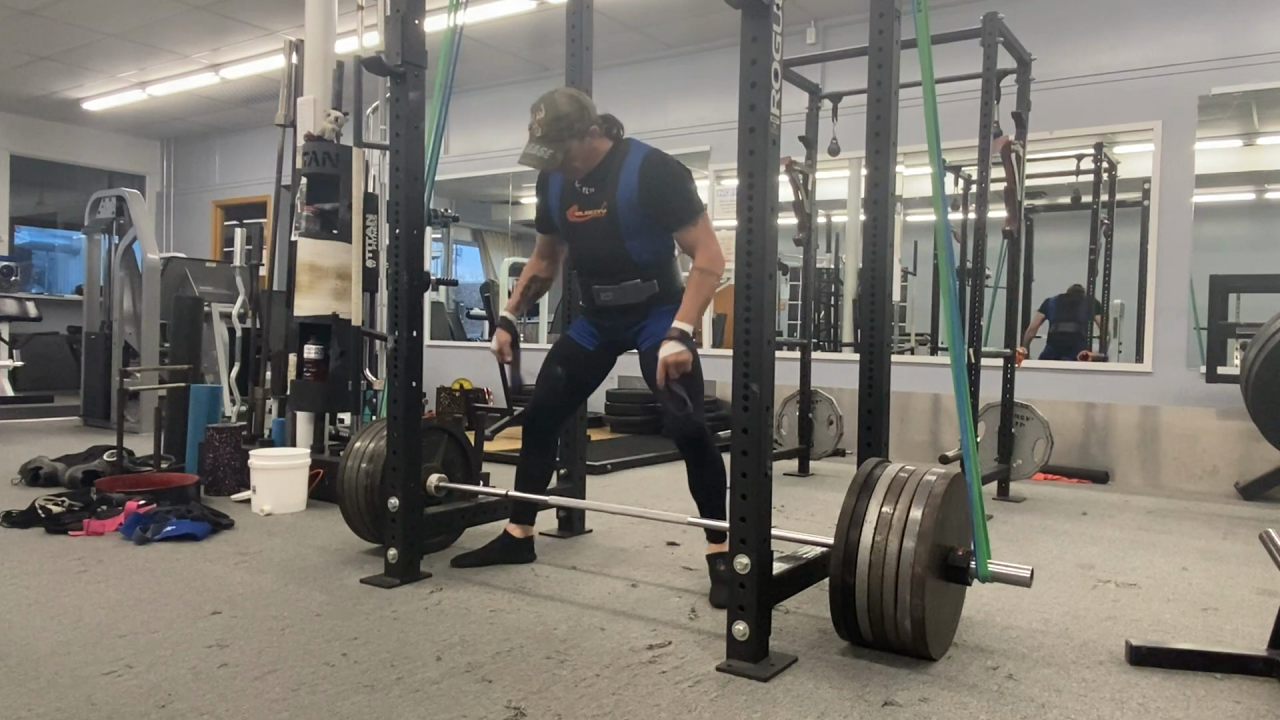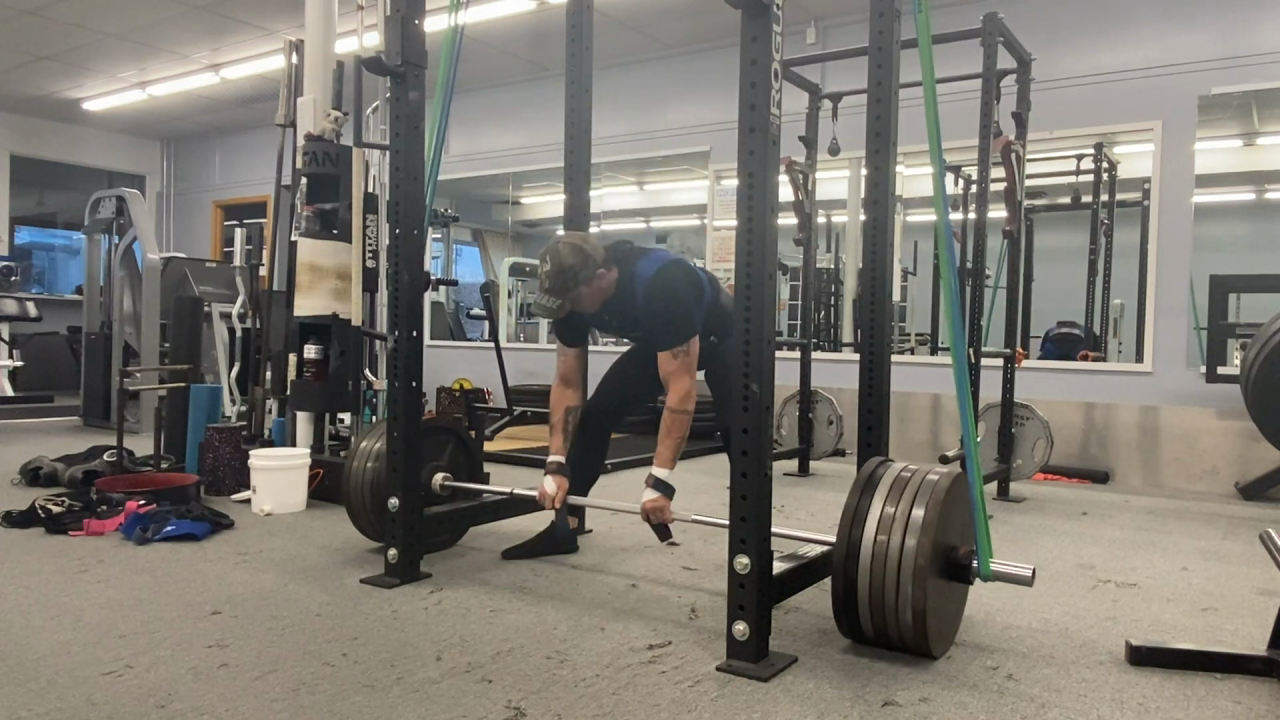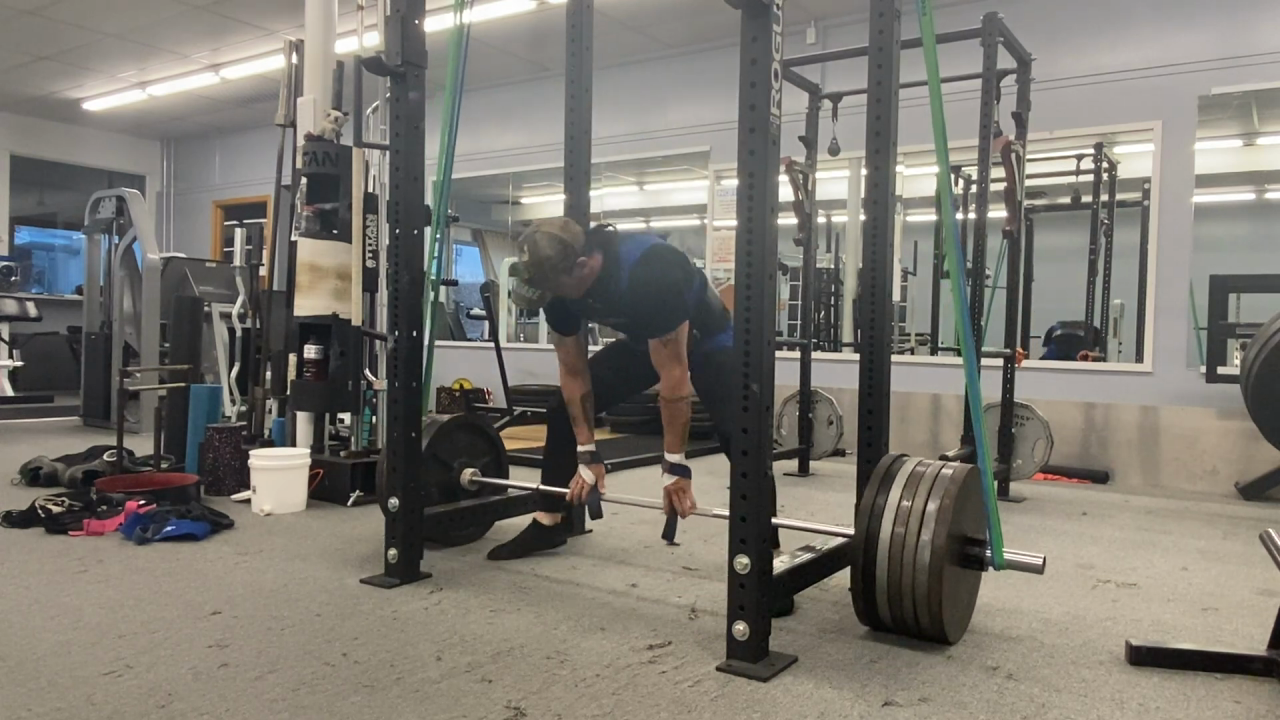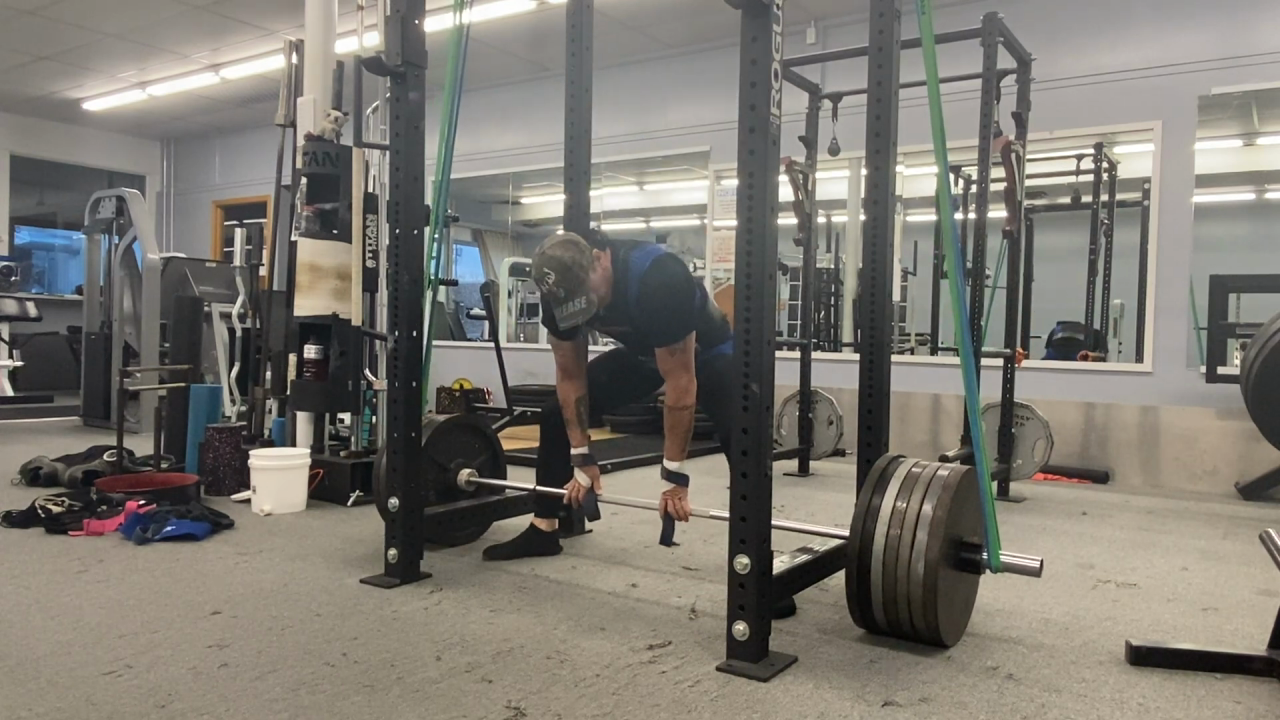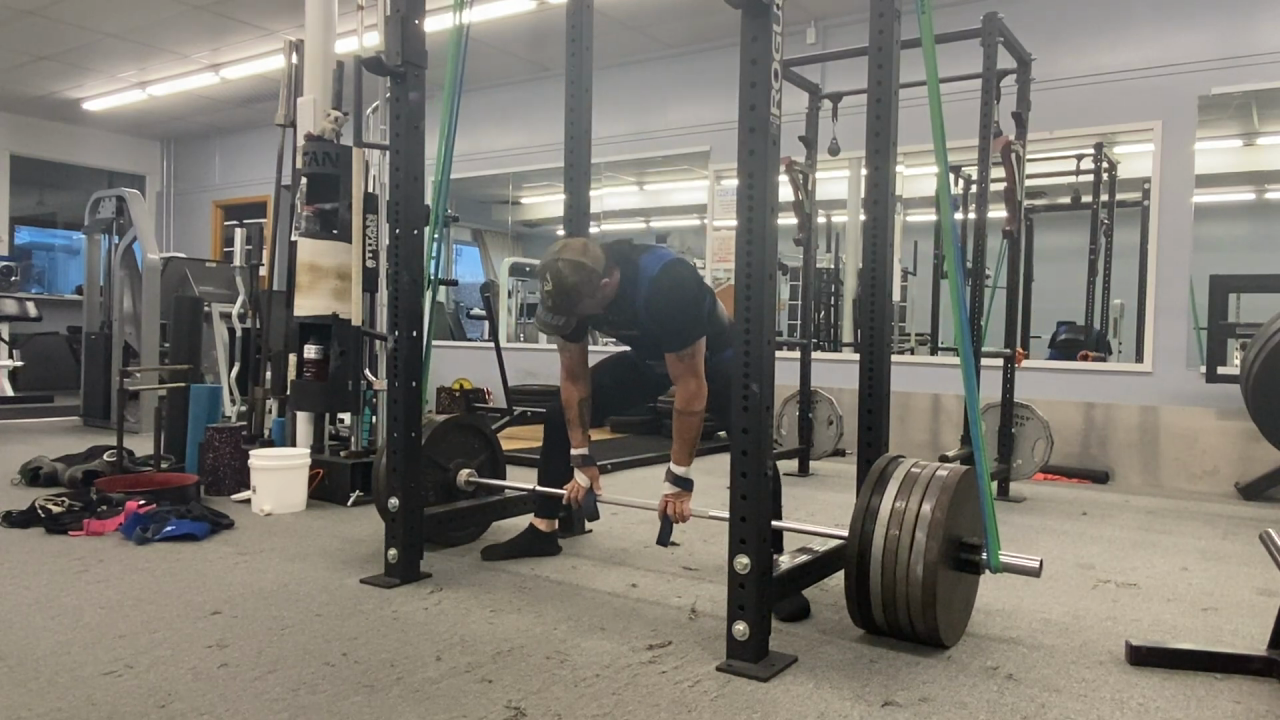
dt=1s
person 1, frame 1
left shoulder: (654, 172)
right shoulder: (554, 182)
left elbow: (708, 256)
right elbow: (545, 258)
left wrist: (680, 334)
right wrist: (508, 318)
left hip: (657, 314)
right hip: (596, 317)
left knee: (688, 428)
right knee: (538, 419)
left ankle: (722, 554)
right ankle: (517, 536)
person 1, frame 2
left shoulder: (662, 284)
right shoulder: (571, 296)
left elbow: (681, 387)
right elbow: (567, 384)
left wrist: (660, 481)
right wrist: (556, 466)
left hip: (720, 337)
right hip: (658, 342)
right knee: (595, 414)
right ankle: (565, 527)
person 1, frame 3
left shoulder: (649, 272)
right shoulder: (558, 285)
left elbow: (673, 374)
right elbow: (574, 372)
left wrist: (675, 466)
right wrist: (587, 456)
left hip: (705, 337)
right hip: (641, 340)
left knee: (736, 433)
right knee: (564, 413)
right ankle: (547, 526)
person 1, frame 4
left shoulder: (658, 277)
right shoulder: (560, 298)
left elbow: (681, 383)
right elbow: (569, 376)
left wrist: (674, 475)
right wrist: (581, 461)
left hip: (709, 352)
right hip: (639, 344)
right knee: (550, 410)
right ankle: (543, 530)
person 1, frame 5
left shoulder: (668, 284)
right shoulder: (569, 289)
left elbow: (689, 385)
right elbow: (574, 377)
left wrist: (679, 478)
right wrist: (581, 460)
left hip: (713, 355)
right hip: (646, 356)
right knee: (560, 417)
right ankle: (542, 531)
